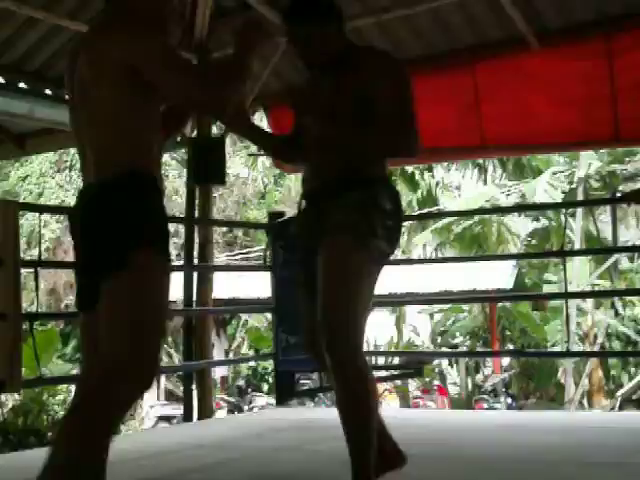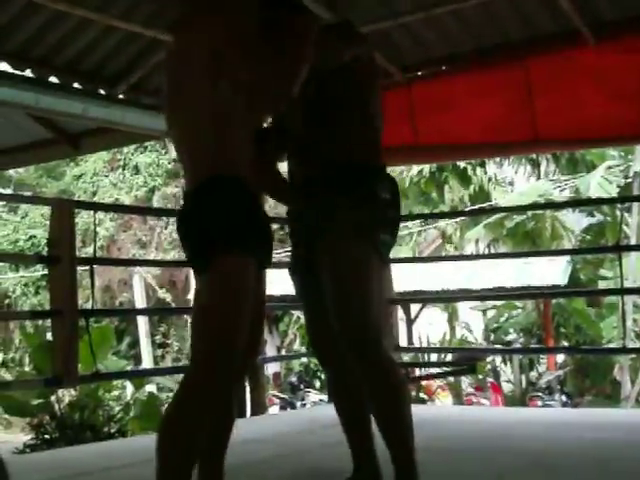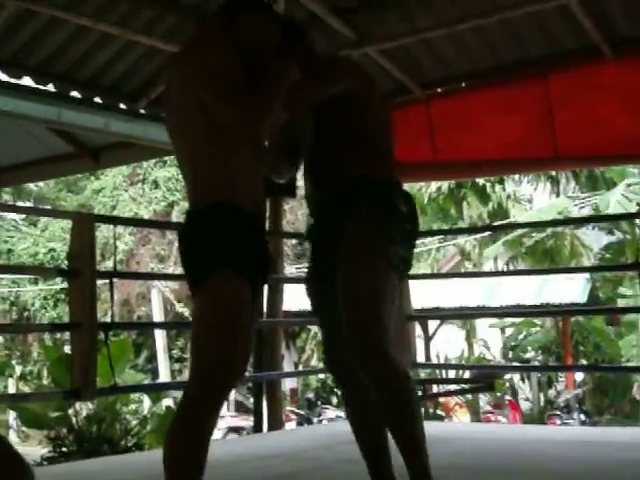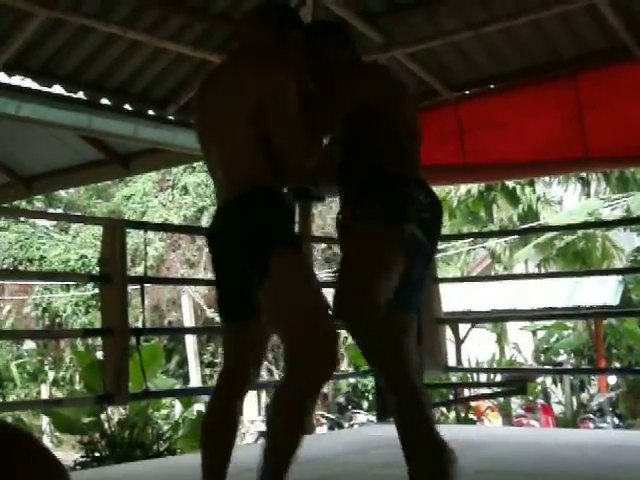
dt=0.7s
person 1, frame 1
left shoulder: (92, 54)
right elbow: (214, 99)
left wrist: (187, 104)
right wrist: (246, 47)
left hip: (98, 213)
right hip: (125, 209)
left knee: (101, 376)
right knee: (134, 368)
person 1, frame 2
left shoulder: (192, 55)
right elbow: (278, 87)
left hip: (231, 213)
right hip: (223, 210)
left knee: (237, 359)
right knee: (214, 368)
person 1, frame 3
left shoulder: (189, 79)
right shoulder: (210, 49)
right elbow: (246, 127)
right wrist: (281, 75)
left hip: (232, 236)
right hip: (221, 233)
left knee: (220, 376)
right knee: (213, 378)
person 1, frame 4
left shoulder: (208, 89)
right shoulder: (268, 68)
right elbow: (298, 160)
right wrist: (320, 132)
left hip: (227, 228)
right hip: (257, 221)
left knee: (237, 371)
right knee: (318, 351)
person 2, frame 1
left shoulder: (380, 68)
right shoulder: (315, 87)
left elbow: (406, 145)
right elbow: (290, 155)
left wrist: (328, 133)
right wrist: (244, 125)
left hip: (362, 209)
right hip: (322, 214)
left knee: (339, 340)
right knee: (322, 341)
person 2, frame 2
left shoulder: (345, 43)
right shoulder: (294, 83)
right elbow: (264, 149)
left hip: (356, 201)
right hip: (310, 212)
left knee: (361, 341)
right knee: (327, 344)
person 2, frame 3
left shoulder: (340, 72)
right shoulder: (317, 108)
left elbow: (290, 98)
left hip: (374, 215)
right hip: (333, 232)
left knee: (367, 349)
right knee: (342, 360)
person 2, frame 4
left shoulder: (370, 76)
right shoulder: (355, 117)
left elbow: (315, 119)
left hip: (398, 210)
right hip: (380, 230)
left knee: (354, 304)
right knee: (398, 362)
